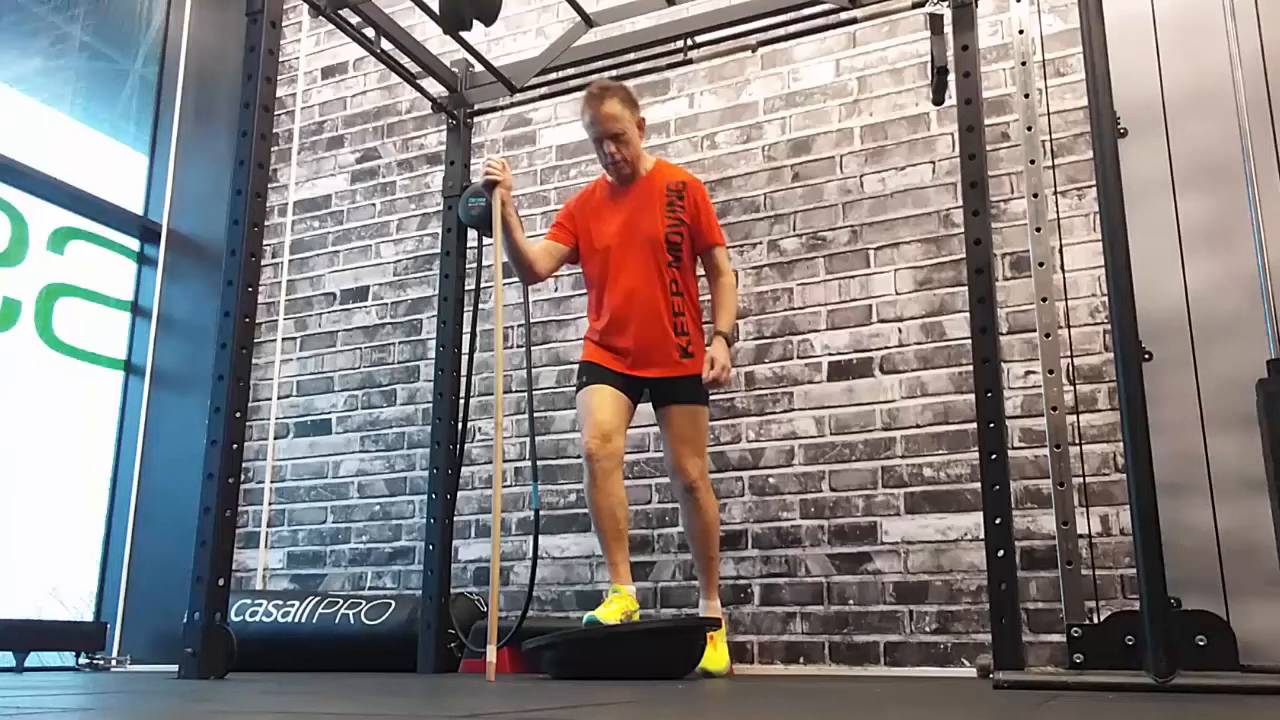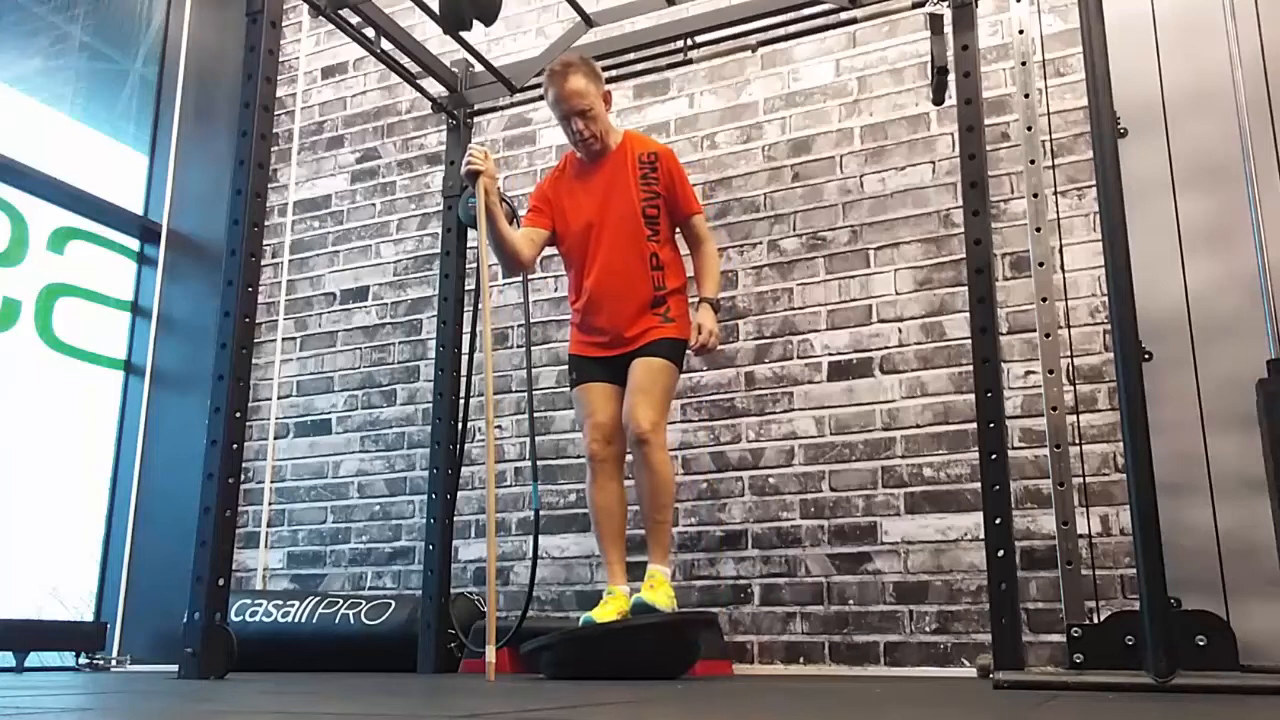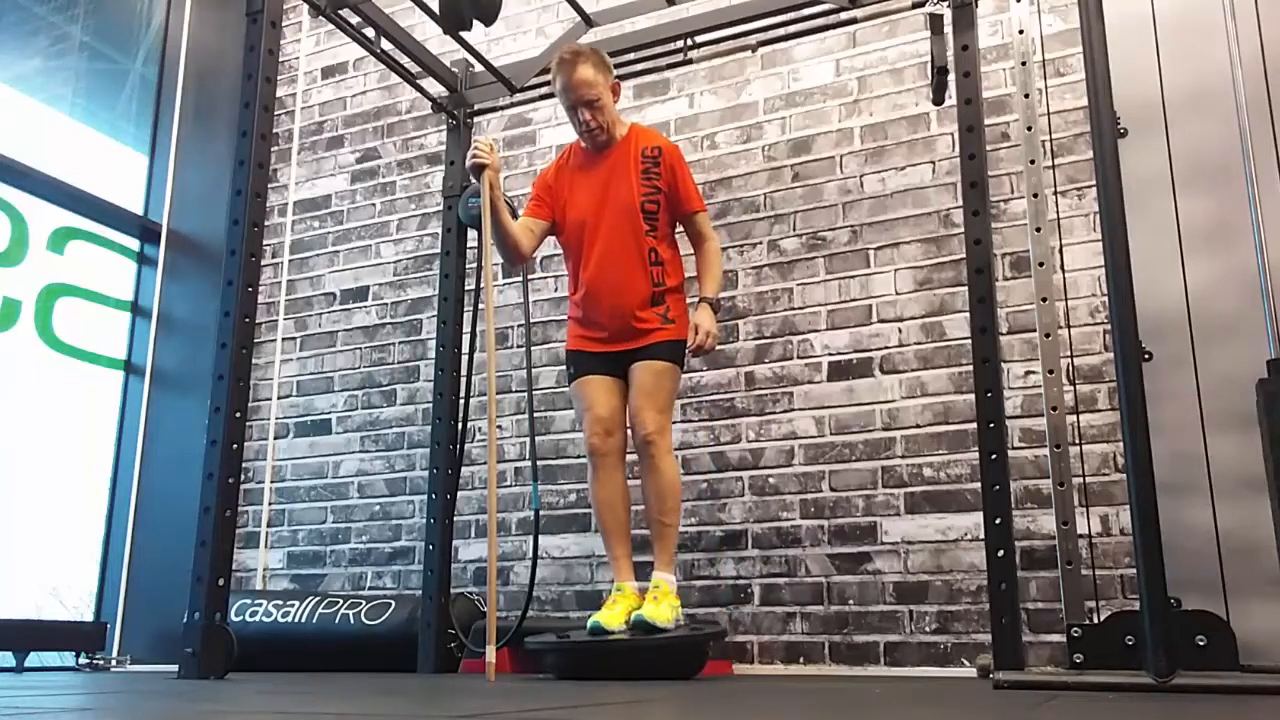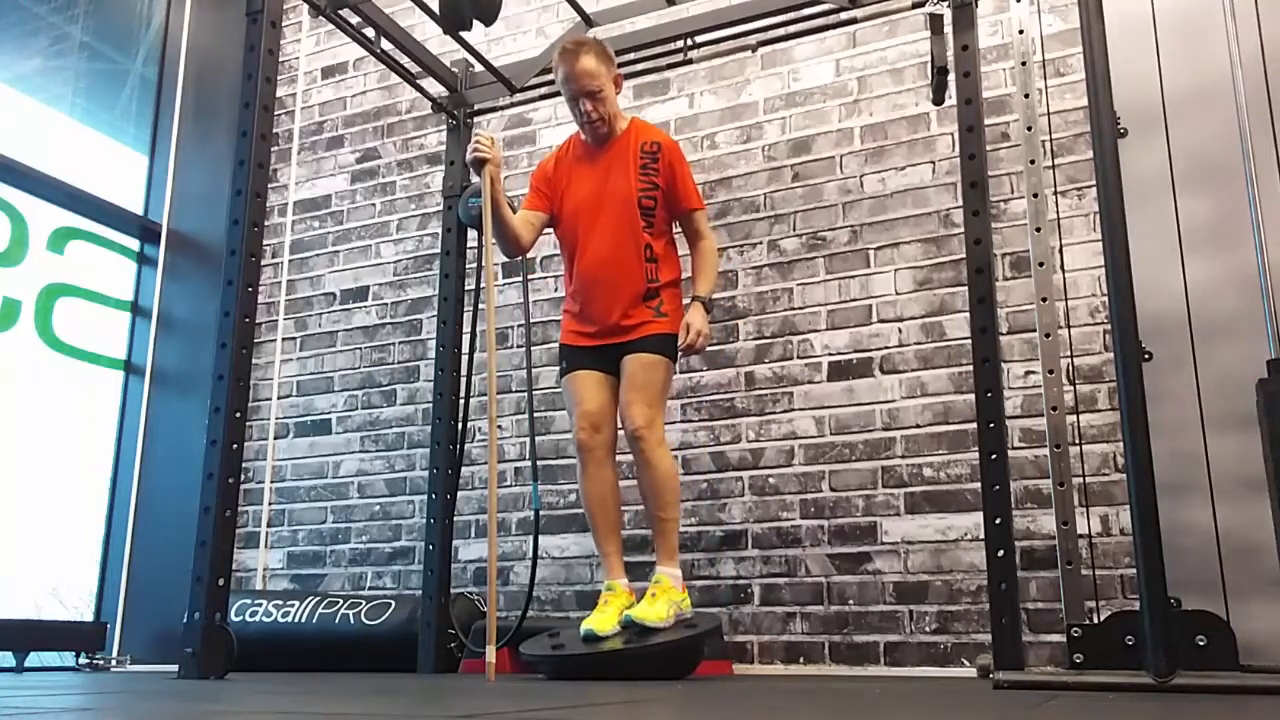
dt=0.7s
person 1, frame 1
left shoulder: (682, 187)
right shoulder: (581, 206)
left elbow: (720, 271)
right elbow: (533, 268)
left wrist: (721, 337)
right wrist: (506, 209)
left hip: (677, 357)
right hip: (607, 355)
left knee: (689, 477)
right knee: (599, 450)
left ankle: (711, 610)
right ankle: (622, 594)
person 1, frame 2
left shoulder: (654, 158)
right shoulder: (553, 186)
left elbow: (701, 239)
right elbow: (518, 259)
left wrist: (707, 304)
right wrist: (489, 196)
left hip: (658, 323)
right hip: (592, 339)
left knee: (643, 429)
right knee: (601, 450)
left ankle: (659, 574)
right ankle: (616, 592)
person 1, frame 3
left shoulder: (658, 152)
right shoulder: (555, 176)
left elbow: (704, 237)
right elbow: (518, 251)
left wrist: (707, 303)
right wrist: (491, 191)
left hip: (657, 322)
right hip: (590, 334)
left knee: (650, 434)
right knee: (602, 441)
left ankle: (664, 585)
right ankle: (623, 587)
person 1, frame 4
left shoulder: (658, 148)
right shoulder: (554, 167)
left elbow: (701, 235)
right elbow: (517, 244)
left wrist: (699, 303)
right wrist: (492, 186)
left hip: (651, 318)
right hip: (583, 329)
left knee: (641, 426)
right knee: (590, 439)
left ankle: (669, 580)
right ankle: (615, 587)
